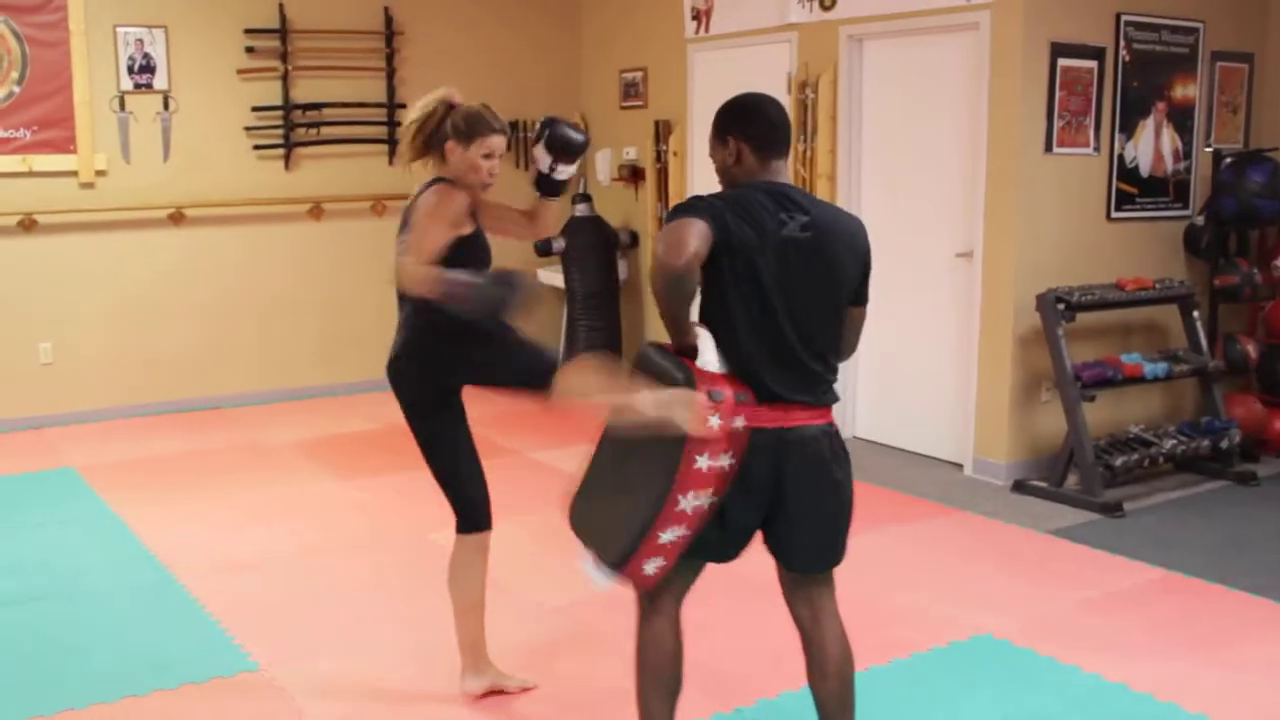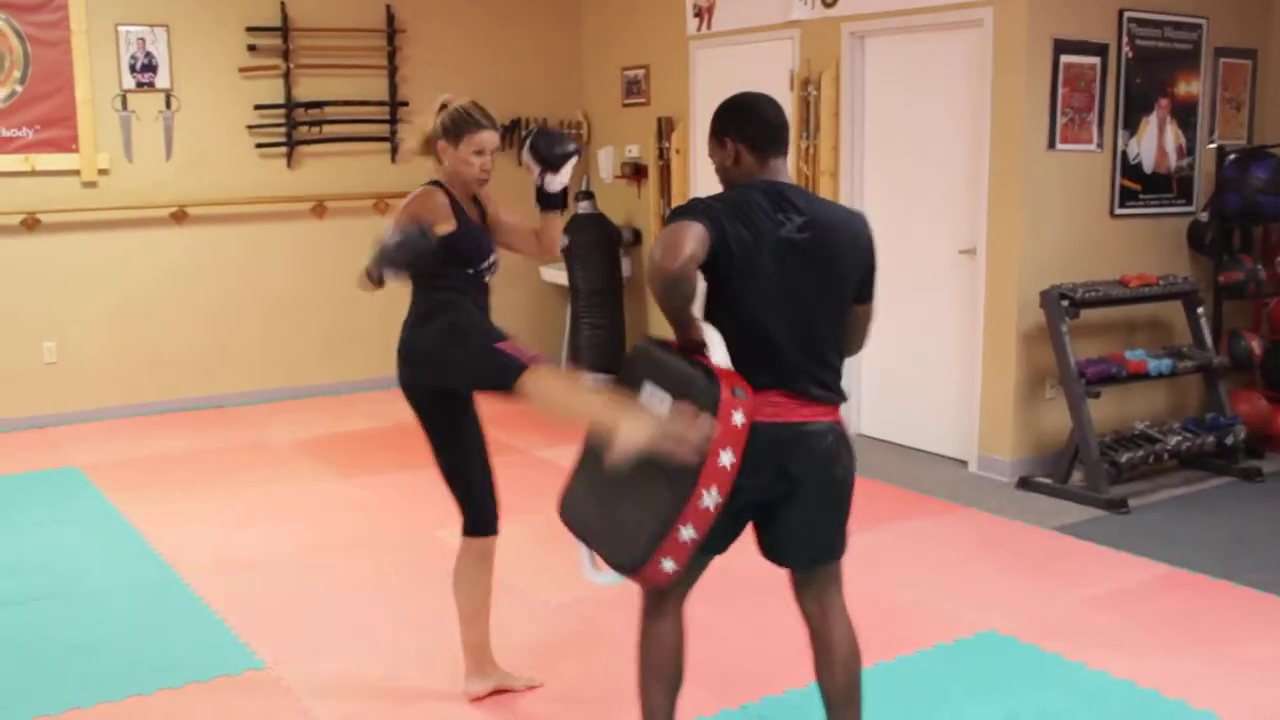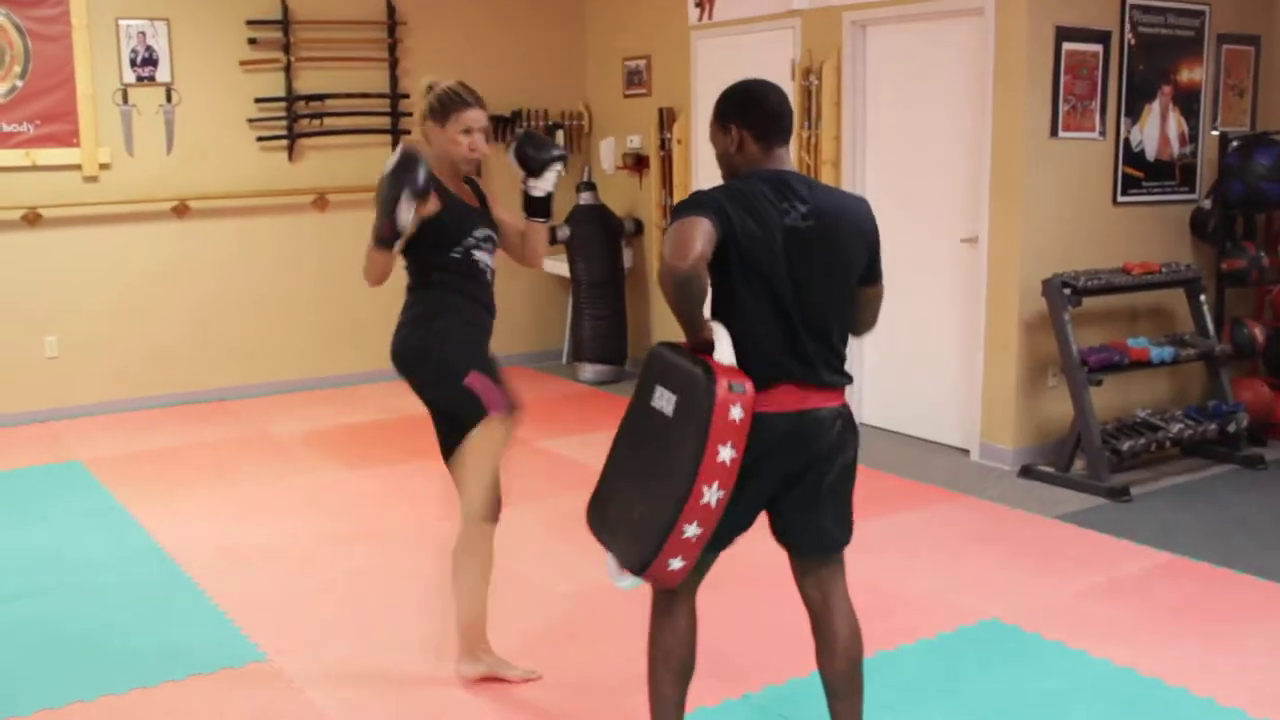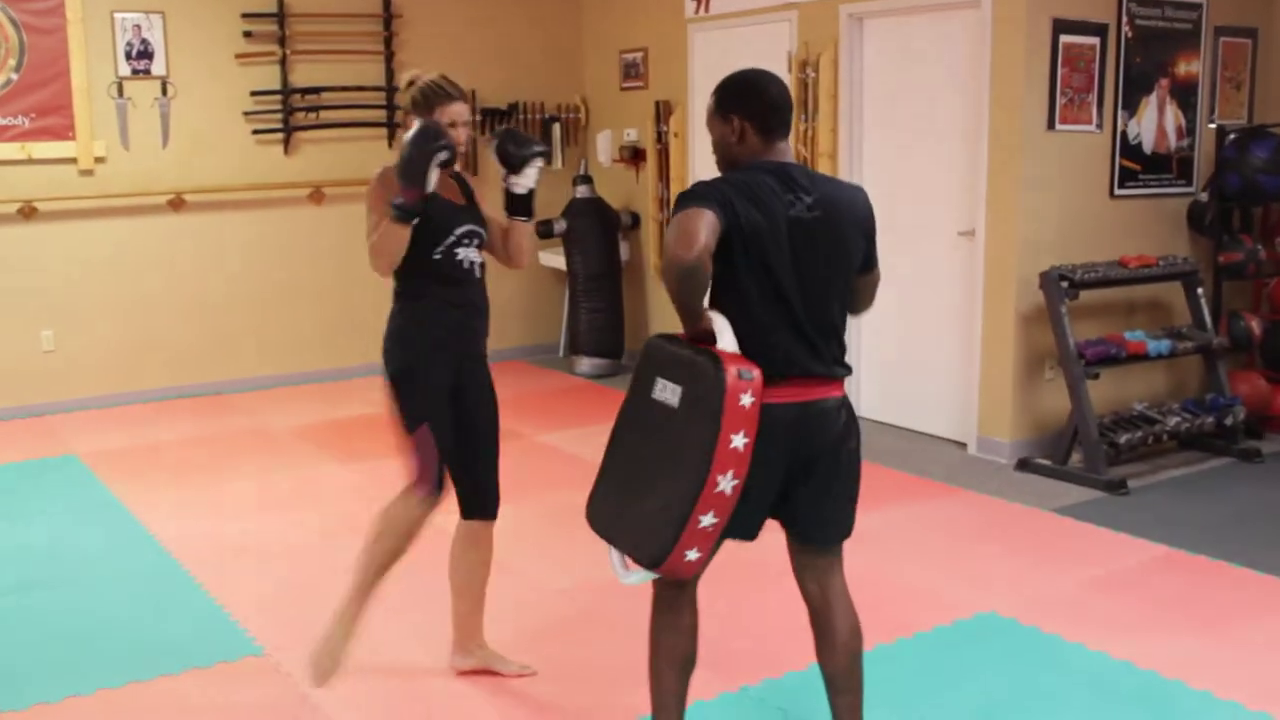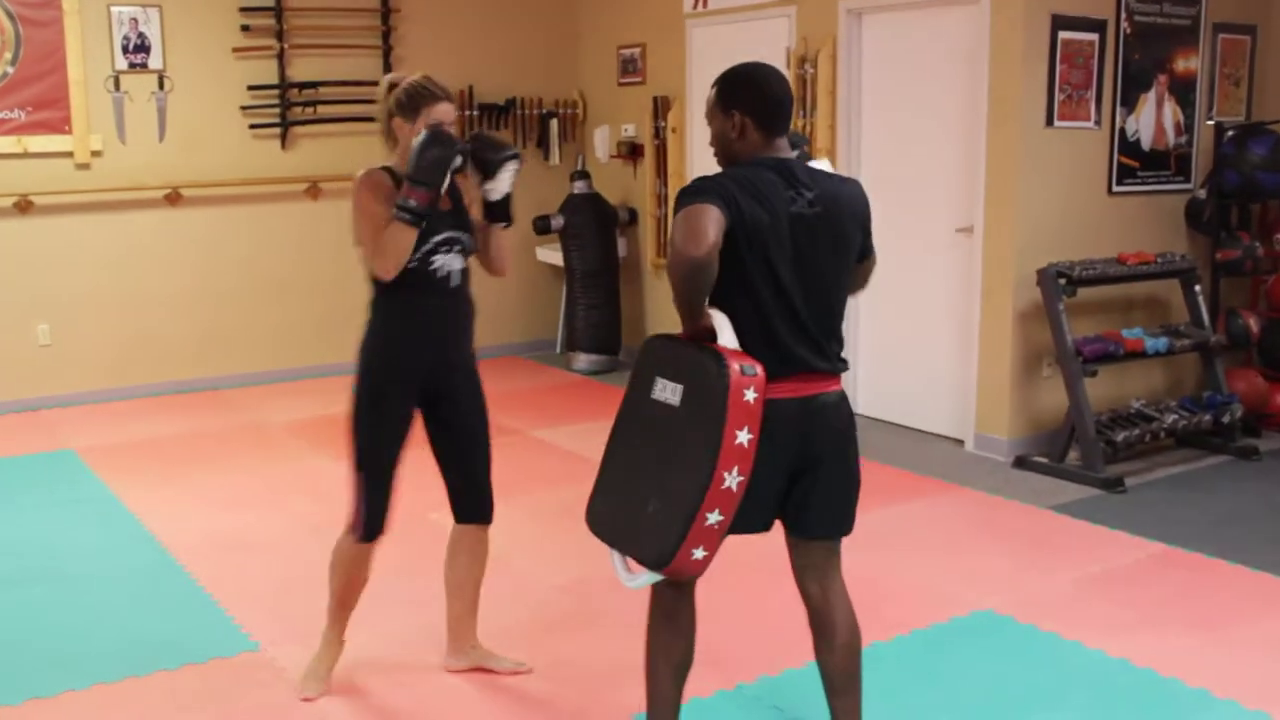
dt=0.1s
person 1, frame 1
left shoulder: (710, 213)
right shoulder: (847, 231)
left elbow: (675, 260)
right elbow: (845, 342)
left wrist: (681, 333)
right hip: (812, 438)
left knee: (661, 594)
right knee: (816, 607)
person 1, frame 2
left shoulder: (710, 215)
right shoulder: (851, 228)
left elbow: (669, 264)
right elbow: (853, 338)
left wrist: (686, 330)
right hip: (818, 435)
left knee: (664, 589)
right knee: (825, 601)
person 1, frame 3
left shoulder: (714, 207)
right shoulder: (854, 213)
left elbow: (680, 264)
left wrist: (695, 328)
left hip: (741, 422)
right hip: (824, 422)
left knee: (675, 583)
right knee: (825, 588)
person 1, frame 4
left shoulder: (715, 197)
right shoulder: (851, 203)
left elbow: (685, 255)
left wrist: (693, 319)
right hip: (825, 413)
left knee: (675, 573)
right knee: (825, 581)
person 1, frame 5
left shoulder: (717, 193)
right shoulder: (848, 197)
left elbow: (693, 251)
left wrist: (692, 316)
right hip: (823, 408)
left knee: (675, 571)
right knee: (823, 580)
person 2, frame 1
left shoulder: (463, 201)
right shoulder: (443, 198)
left elbow: (534, 228)
right elbow: (409, 270)
left wrist: (554, 175)
right wrist: (465, 290)
left hip: (419, 368)
right hip: (442, 347)
left knee: (474, 522)
right knee: (554, 373)
left ankle: (475, 667)
person 2, frame 2
left shoulder: (478, 206)
right shoulder: (428, 201)
left elbow: (540, 244)
right elbow: (373, 275)
left wrist: (554, 187)
right wrist: (388, 258)
left hip: (435, 373)
right hip: (443, 345)
left knee: (480, 523)
right knee: (543, 376)
left ankle: (479, 667)
right ankle: (635, 429)
person 2, frame 3
left shoulder: (477, 191)
right shoulder: (417, 186)
left elbow: (531, 255)
right elbow: (375, 275)
left wrist: (540, 191)
right wrist: (393, 223)
left hip: (460, 348)
right hip: (431, 343)
left knee: (485, 507)
right knee: (496, 416)
left ankle: (474, 652)
right ankle: (469, 608)
person 2, frame 4
left shoulder: (465, 184)
right shoulder: (393, 181)
left elbow: (518, 257)
right elbow: (382, 259)
left wrist: (521, 189)
right wrist: (414, 187)
left hip: (468, 351)
right hip: (420, 342)
left knee: (481, 506)
right knee: (428, 483)
left ankle: (468, 645)
right ankle: (344, 623)
person 2, frame 5
left shoulder: (455, 186)
right shoulder: (377, 183)
left elbow: (498, 263)
right elbow: (383, 265)
left wrist: (497, 194)
right wrist: (415, 190)
left hip: (453, 359)
right hip: (394, 355)
left knee: (475, 510)
right knee: (369, 521)
left ankle: (462, 645)
right ankle: (330, 643)
